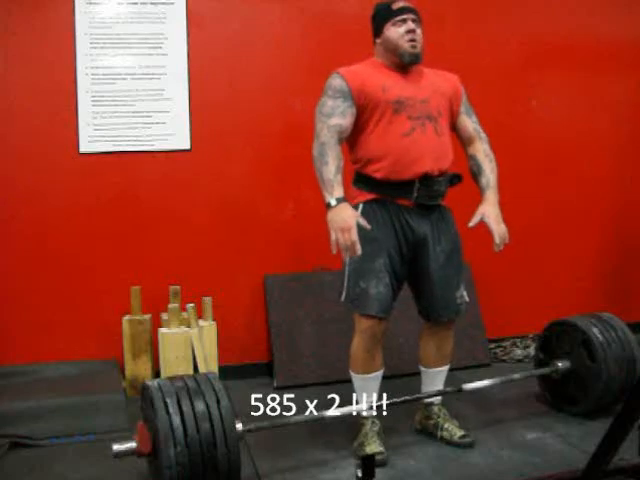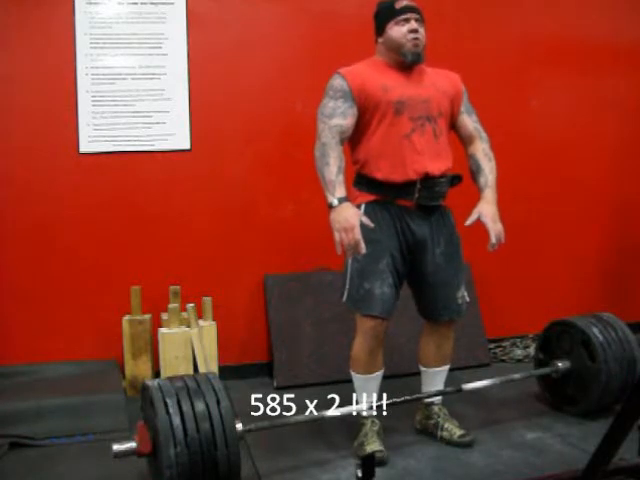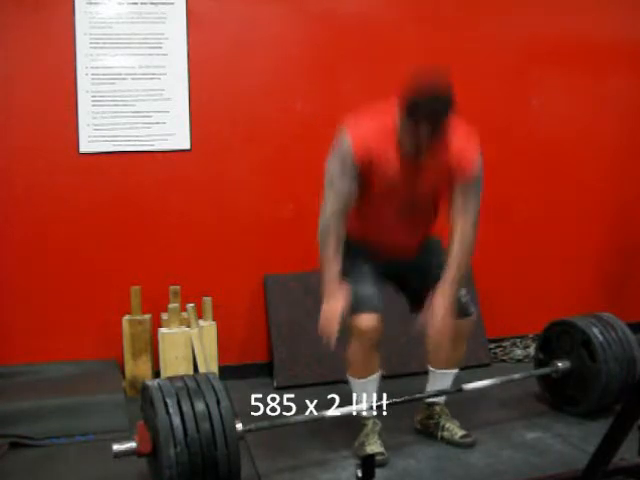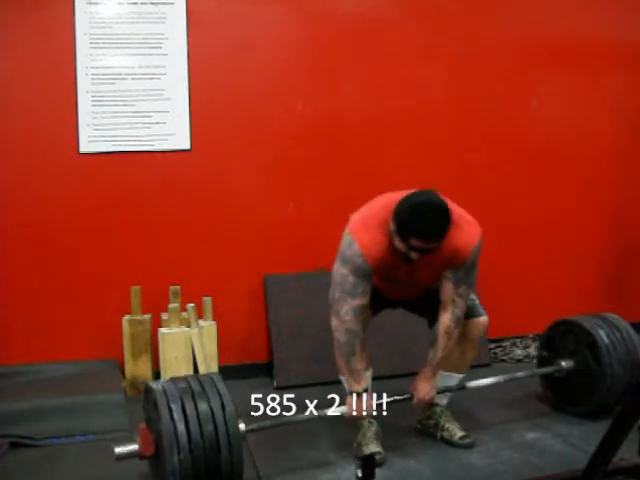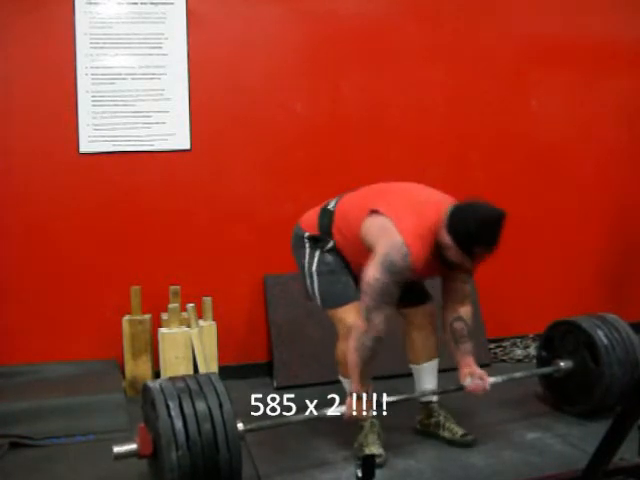
dt=1s
person 1, frame 1
left shoulder: (447, 83)
right shoulder: (350, 80)
left elbow: (476, 142)
right elbow: (327, 140)
left wrist: (490, 200)
right wrist: (336, 203)
left hip: (434, 211)
right hip: (378, 209)
left knee: (444, 315)
right knee: (371, 320)
left ankle: (431, 410)
right ankle: (368, 423)
person 1, frame 2
left shoulder: (449, 82)
right shoulder: (352, 80)
left elbow: (476, 140)
right elbow: (329, 141)
left wrist: (488, 198)
right wrist: (339, 202)
left hip: (434, 211)
right hip: (379, 211)
left knee: (444, 316)
right knee: (372, 320)
left ankle: (432, 410)
right ankle: (368, 423)
person 1, frame 3
left shoulder: (464, 150)
right shoulder: (360, 139)
left elbow: (464, 225)
right elbow: (333, 214)
left wrist: (445, 295)
right wrist: (333, 290)
left hip: (418, 249)
right hip: (361, 247)
left knee: (461, 317)
right knee: (366, 322)
left ankle: (433, 410)
right ankle: (368, 423)
person 1, frame 4
left shoulder: (466, 236)
right shoulder: (362, 237)
left elbow: (453, 310)
right elbow: (345, 318)
left wrist: (430, 374)
right wrist: (357, 390)
left hip: (428, 284)
right hip: (372, 280)
left knee: (476, 323)
right knee: (348, 323)
left ankle: (434, 412)
right ankle: (367, 423)
person 1, frame 5
left shoulder: (459, 236)
right shoulder: (402, 246)
left elbow: (458, 304)
right elbow: (370, 321)
left wrist: (465, 362)
right wrist: (358, 391)
left hip: (361, 243)
right hip: (322, 238)
left knee: (423, 314)
right knee: (351, 323)
left ankle: (429, 411)
right ankle: (367, 423)
